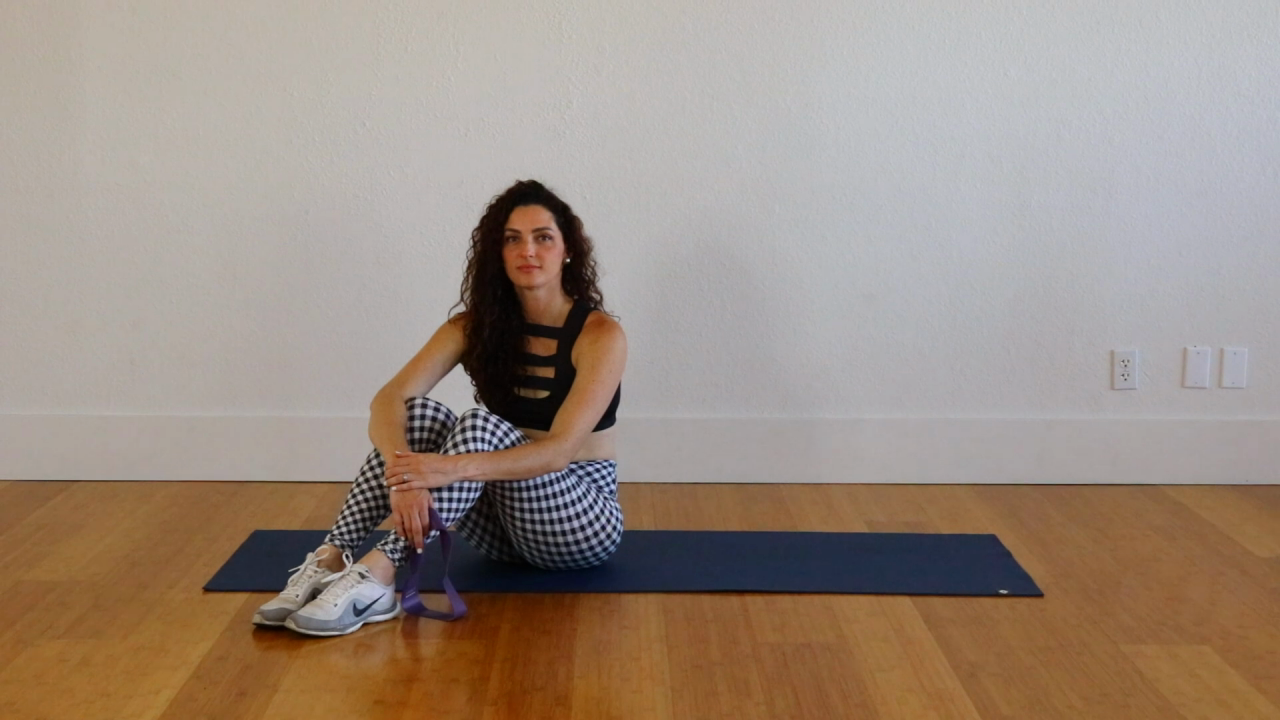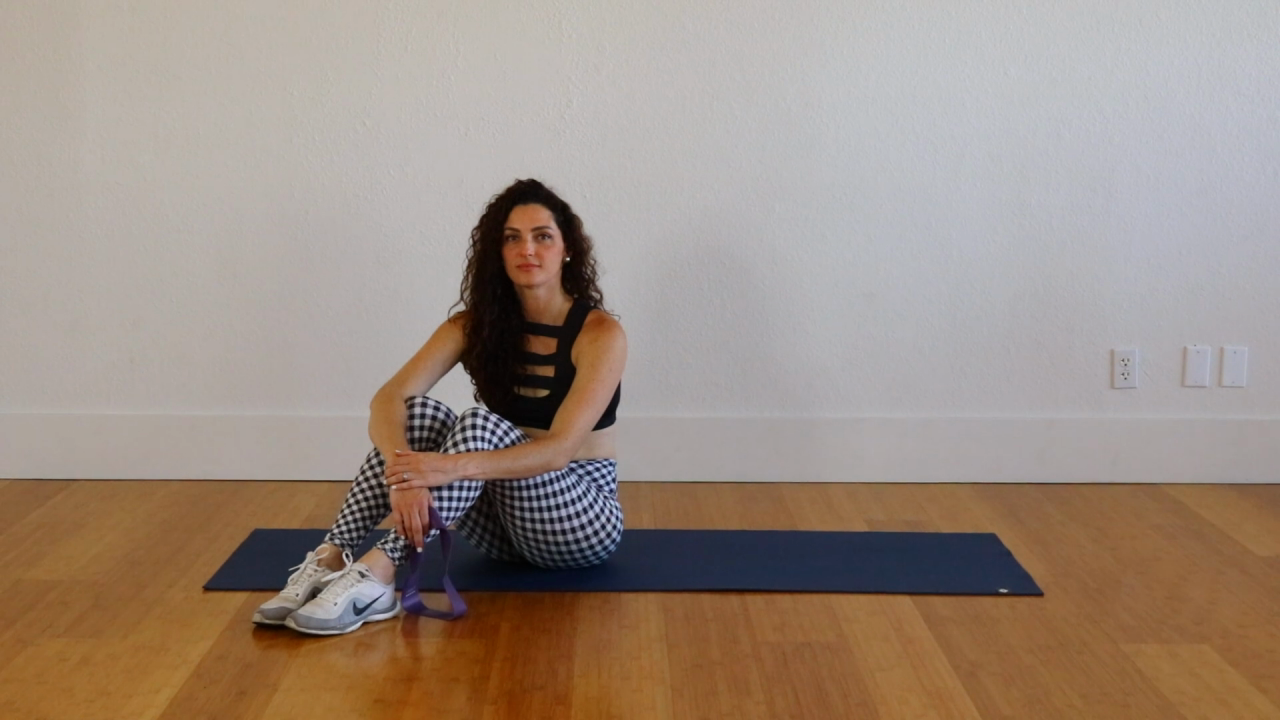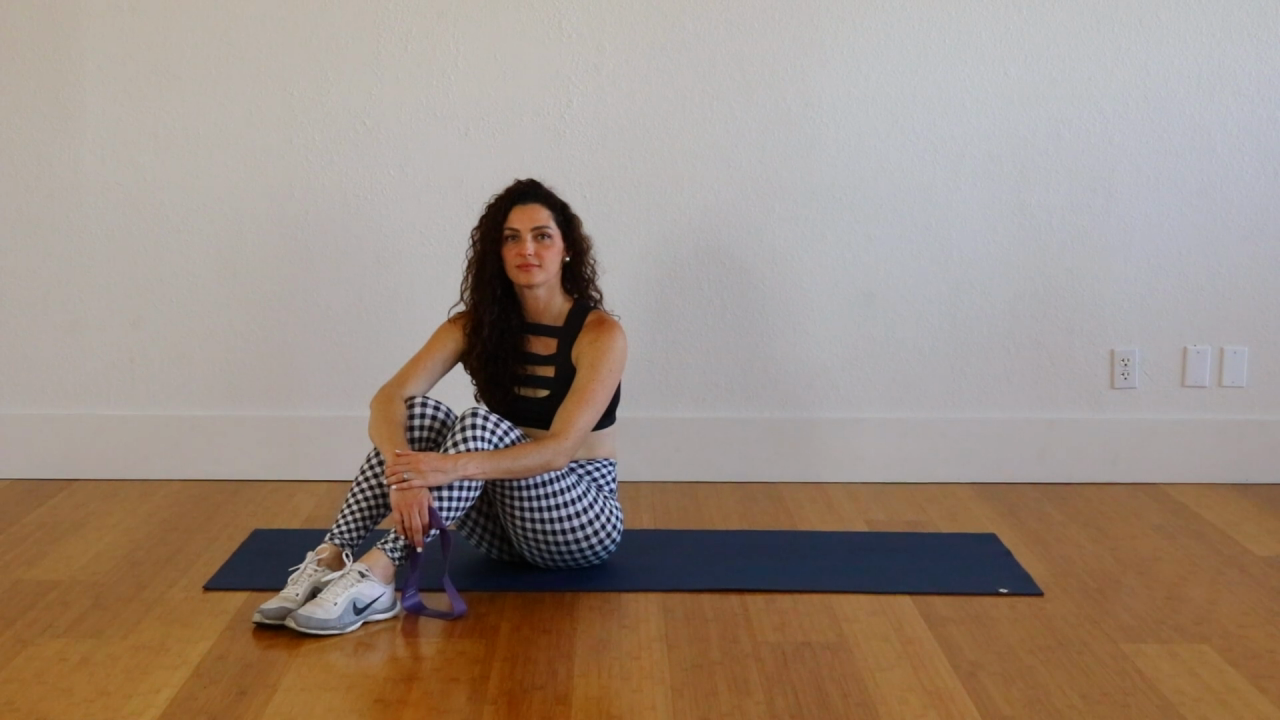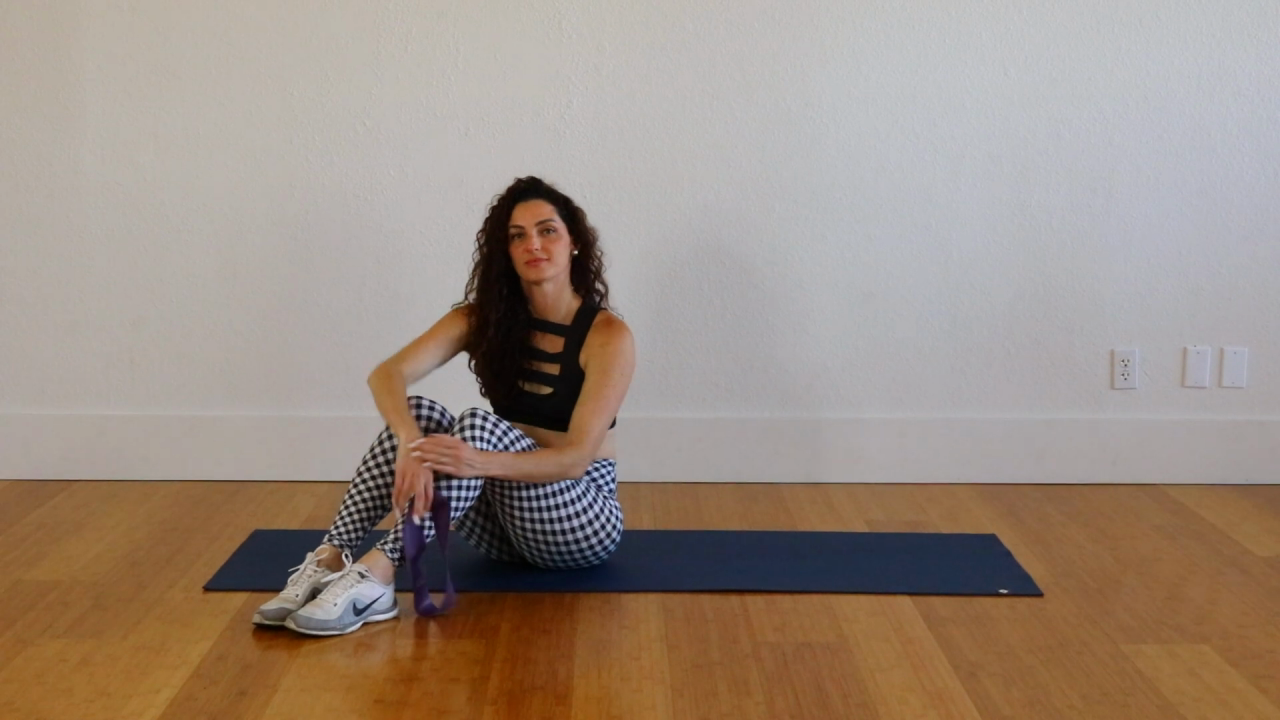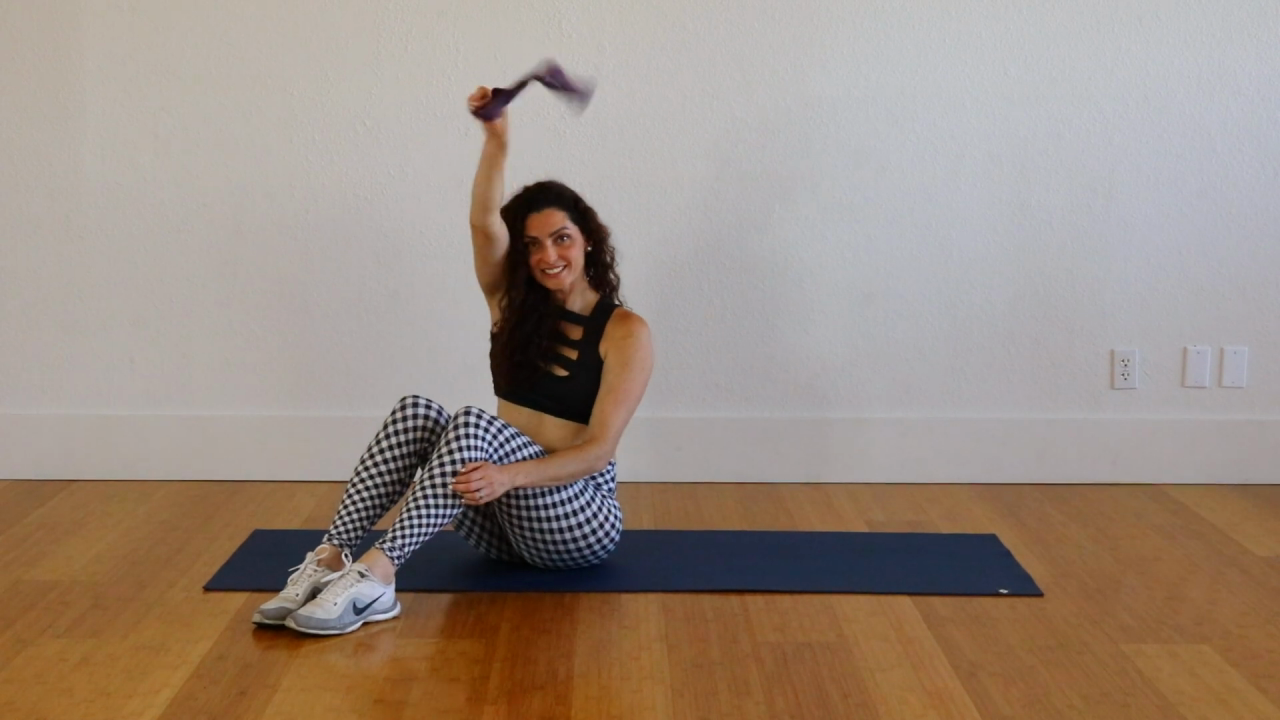
dt=0.4s
person 1, frame 1
left shoulder: (601, 335)
right shoulder: (475, 325)
left elbow: (559, 451)
right elbow: (388, 399)
left wrist: (455, 468)
right wrist: (402, 474)
left hip: (579, 523)
right hip: (505, 521)
left knee: (481, 426)
right knee: (419, 413)
left ankle: (377, 573)
right ankle: (332, 558)
person 1, frame 2
left shoulder: (601, 334)
right shoulder: (476, 323)
left elbow: (559, 450)
right elbow: (389, 398)
left wrist: (454, 467)
right wrist: (402, 473)
left hip: (581, 521)
right hip: (504, 518)
left knee: (481, 424)
right knee: (420, 411)
left ankle: (378, 572)
right ankle: (331, 557)
person 1, frame 3
left shoulder: (600, 334)
right shoulder: (475, 325)
left elbow: (559, 450)
right elbow: (388, 399)
left wrist: (454, 466)
right wrist: (402, 472)
left hip: (582, 520)
right hip: (504, 517)
left knee: (482, 424)
right knee: (420, 411)
left ankle: (377, 573)
right ankle: (331, 557)
person 1, frame 4
left shoulder: (609, 335)
right shoulder: (483, 318)
left elbow: (576, 457)
right elbow: (388, 374)
left wrist: (481, 461)
right wrist: (410, 444)
left hip: (581, 522)
right hip: (504, 521)
left knee: (481, 425)
right knee: (419, 413)
left ankle: (377, 573)
right ankle: (331, 558)
person 1, frame 5
left shoulder: (625, 332)
right shoulder: (512, 301)
left elbow: (600, 450)
right elbow: (485, 221)
left wrist: (510, 475)
right wrist: (493, 135)
left hip: (580, 522)
right hip: (504, 522)
left knee: (474, 426)
right knee: (416, 411)
left ankle: (377, 573)
right ankle: (330, 557)
